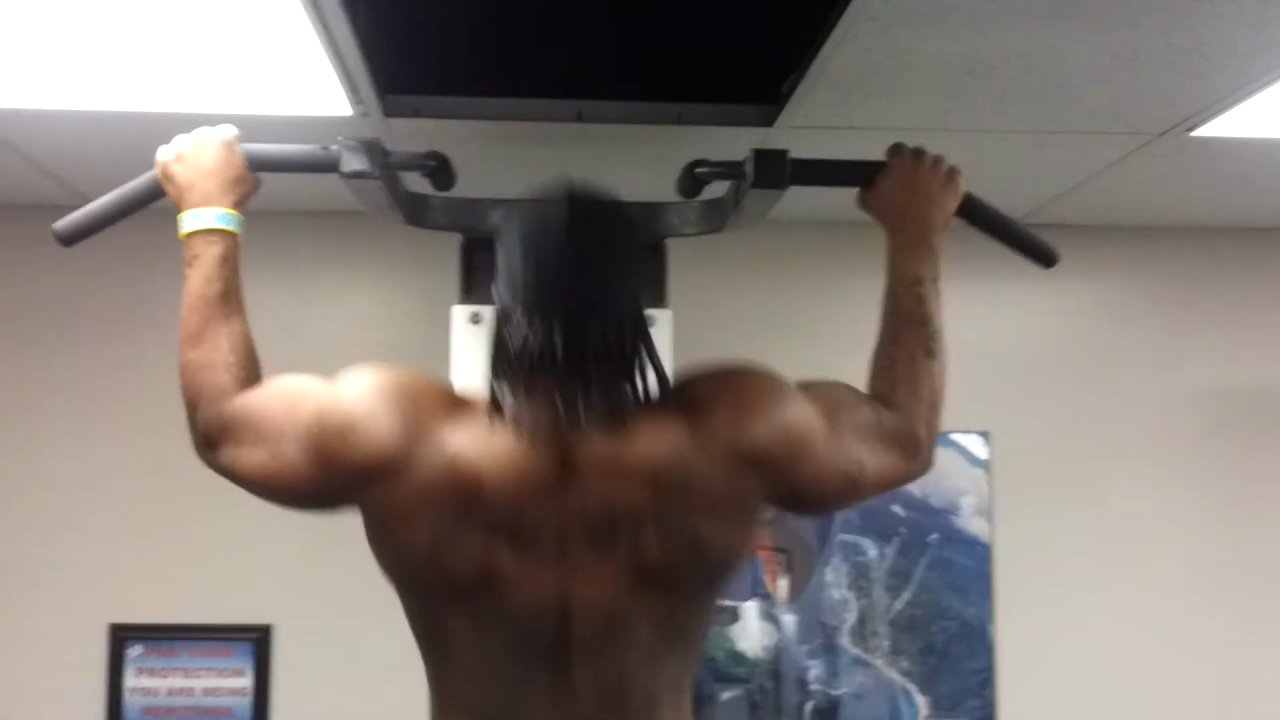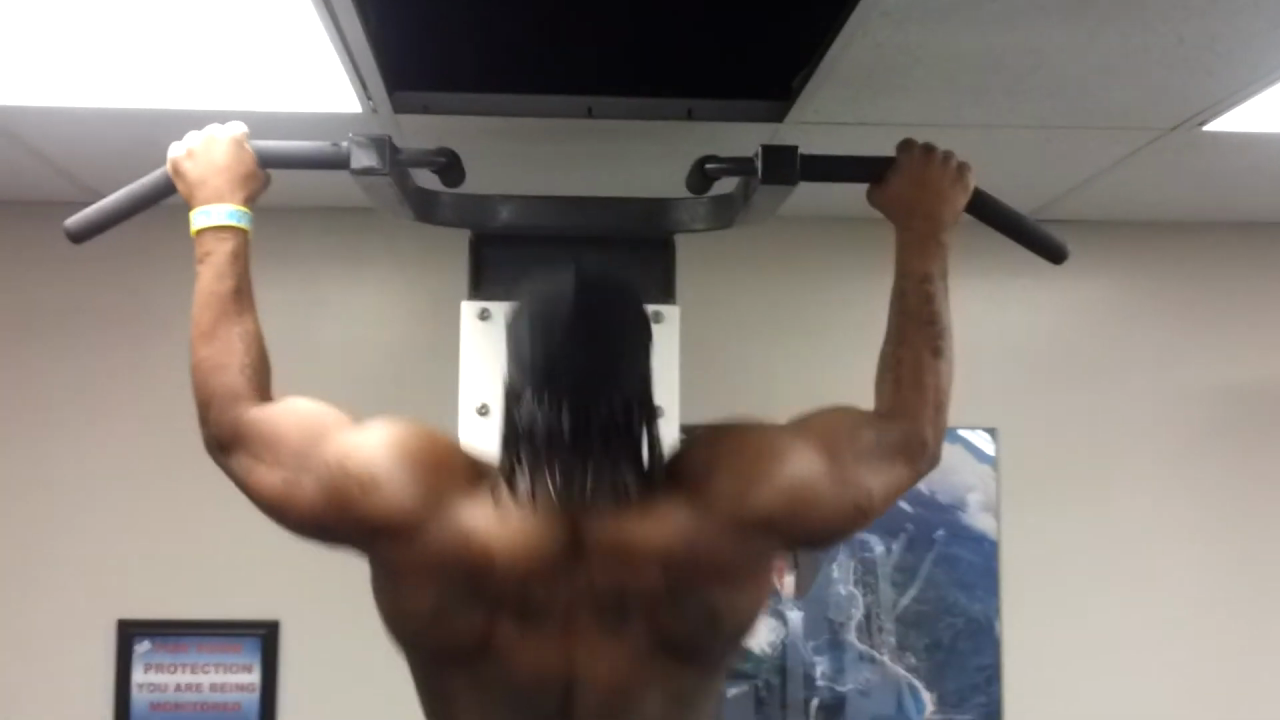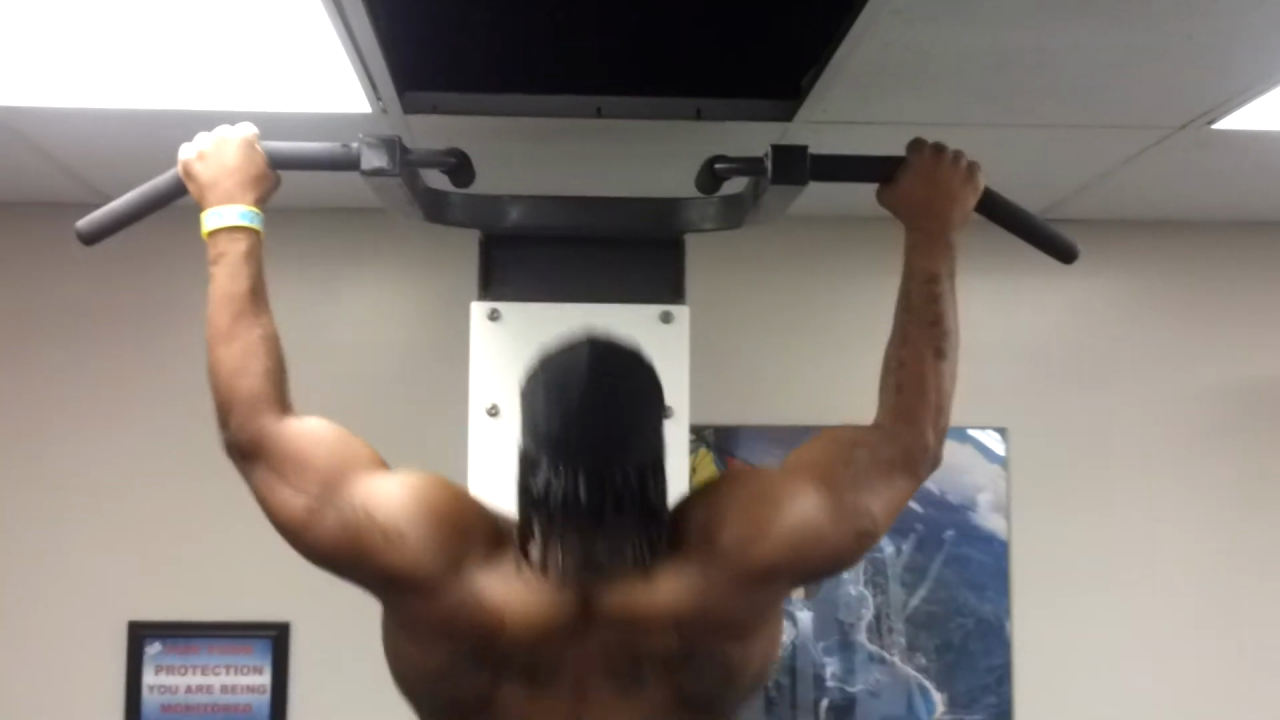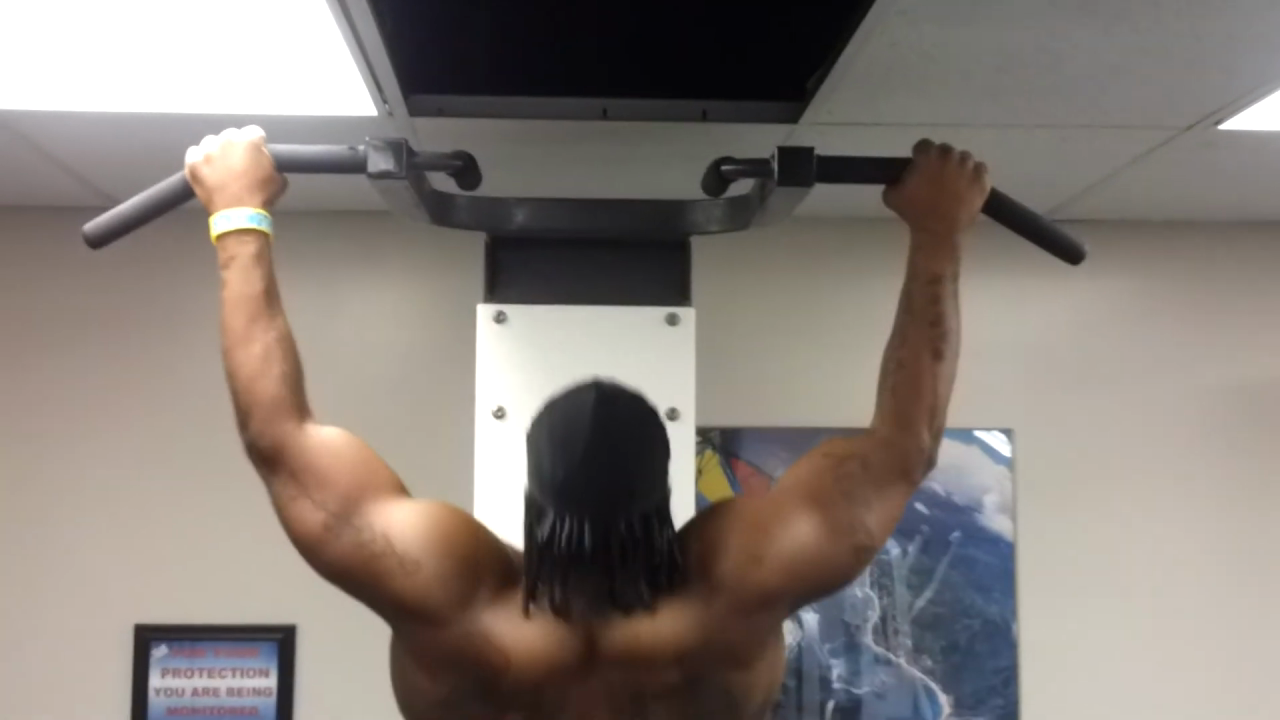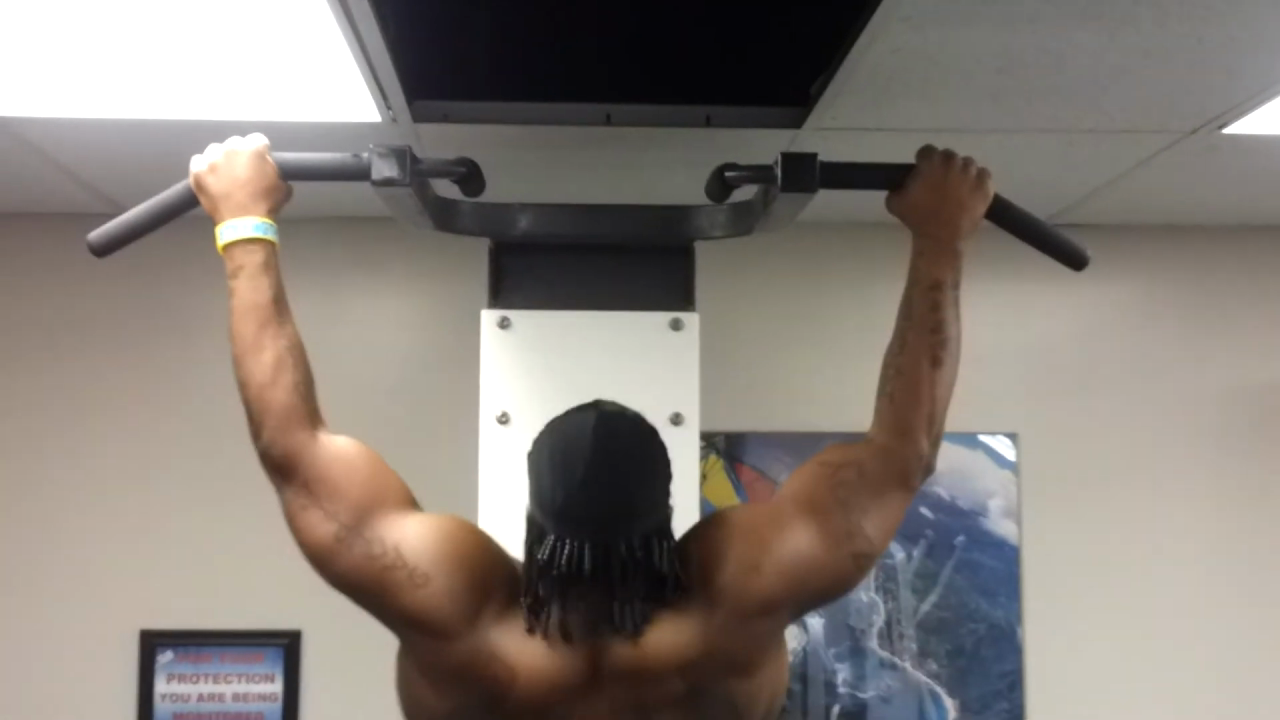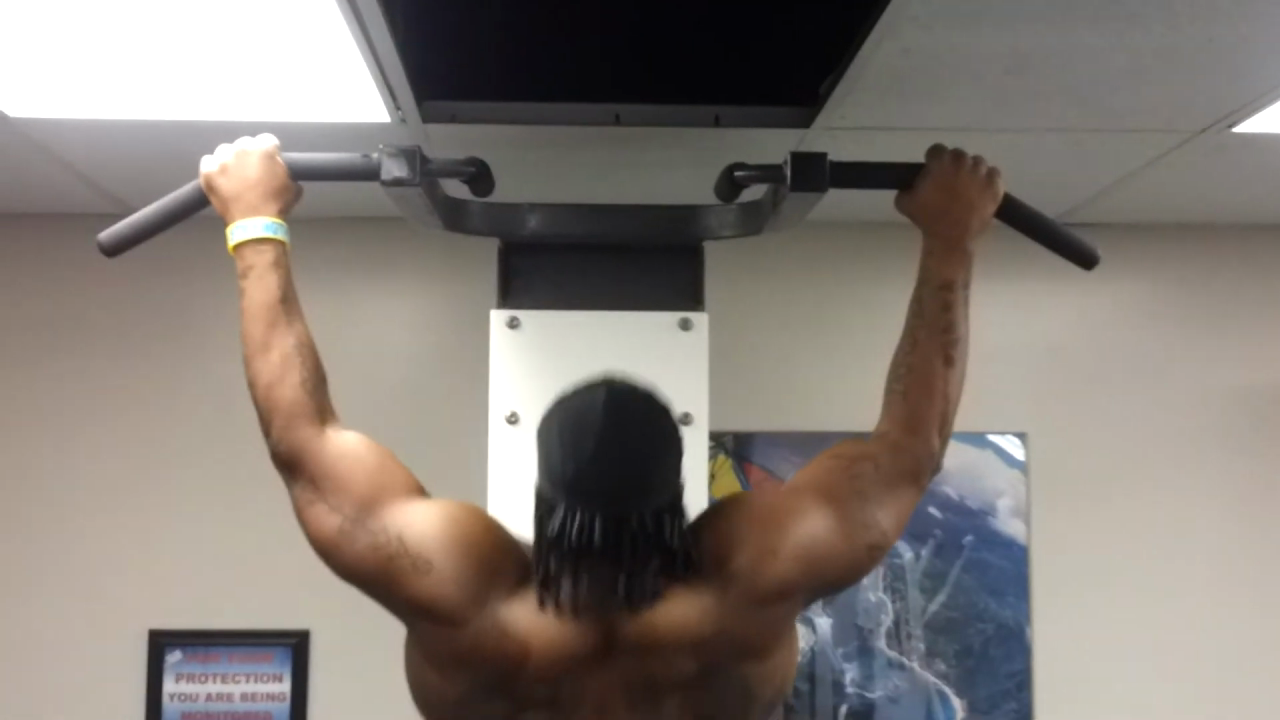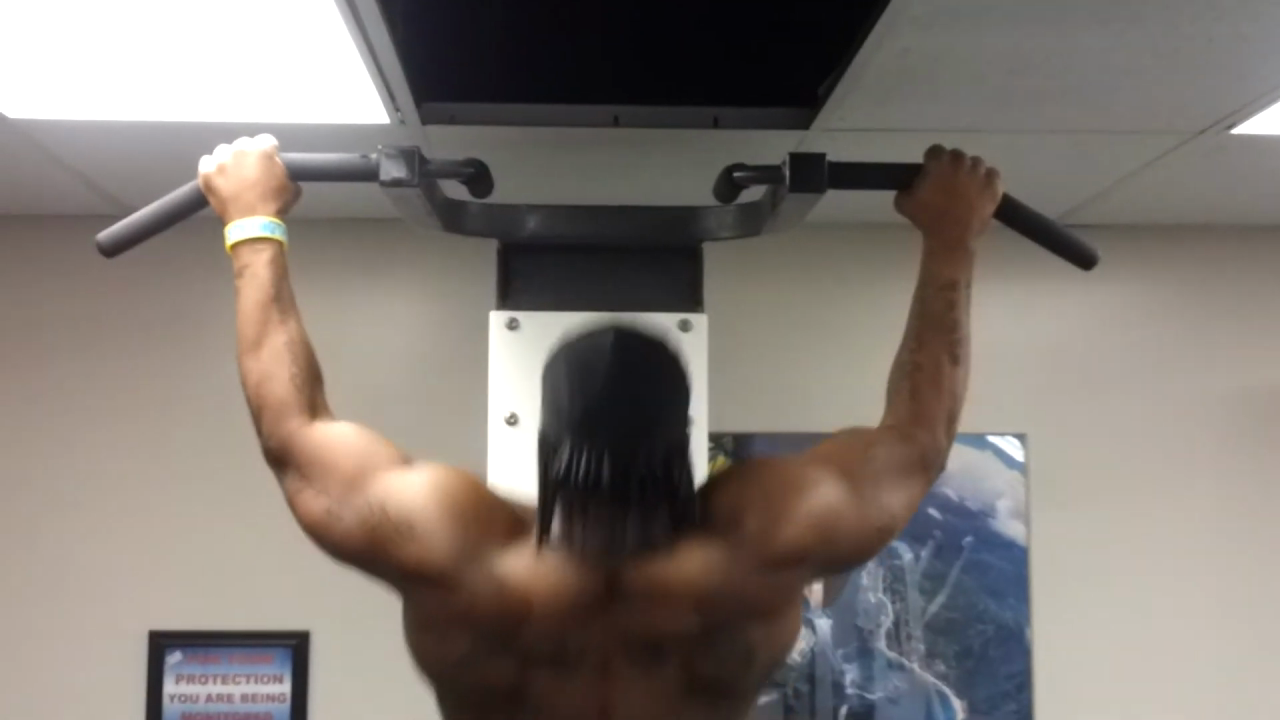
dt=0.1s
person 1, frame 1
left shoulder: (399, 438)
right shoulder: (727, 442)
left elbow: (220, 420)
right elbow: (903, 433)
left wrist: (209, 215)
right wrist: (913, 237)
person 1, frame 2
left shoulder: (418, 514)
right shoulder: (727, 519)
left elbow: (232, 423)
right elbow: (910, 438)
left wrist: (220, 212)
right wrist: (922, 233)
person 1, frame 3
left shoulder: (441, 577)
right shoulder: (726, 578)
left elbow: (256, 430)
right elbow: (908, 442)
left wrist: (231, 214)
right wrist: (930, 234)
person 1, frame 4
left shoulder: (448, 605)
right shoulder: (731, 606)
left elbow: (276, 433)
right elbow: (904, 445)
left wrist: (240, 218)
right wrist: (935, 235)
person 1, frame 5
left shoulder: (454, 618)
right shoulder: (731, 615)
left elbow: (289, 442)
right elbow: (901, 454)
left wrist: (247, 227)
right wrist: (937, 244)
person 1, frame 6
left shoulder: (462, 606)
right shoulder: (745, 601)
left elbow: (299, 439)
right elbow: (910, 449)
left wrist: (257, 226)
right wrist: (948, 242)
person 1, frame 7
left shoulder: (457, 556)
right shoulder: (751, 558)
left elbow: (289, 431)
right elbow: (920, 444)
left wrist: (255, 227)
right wrist: (950, 243)
